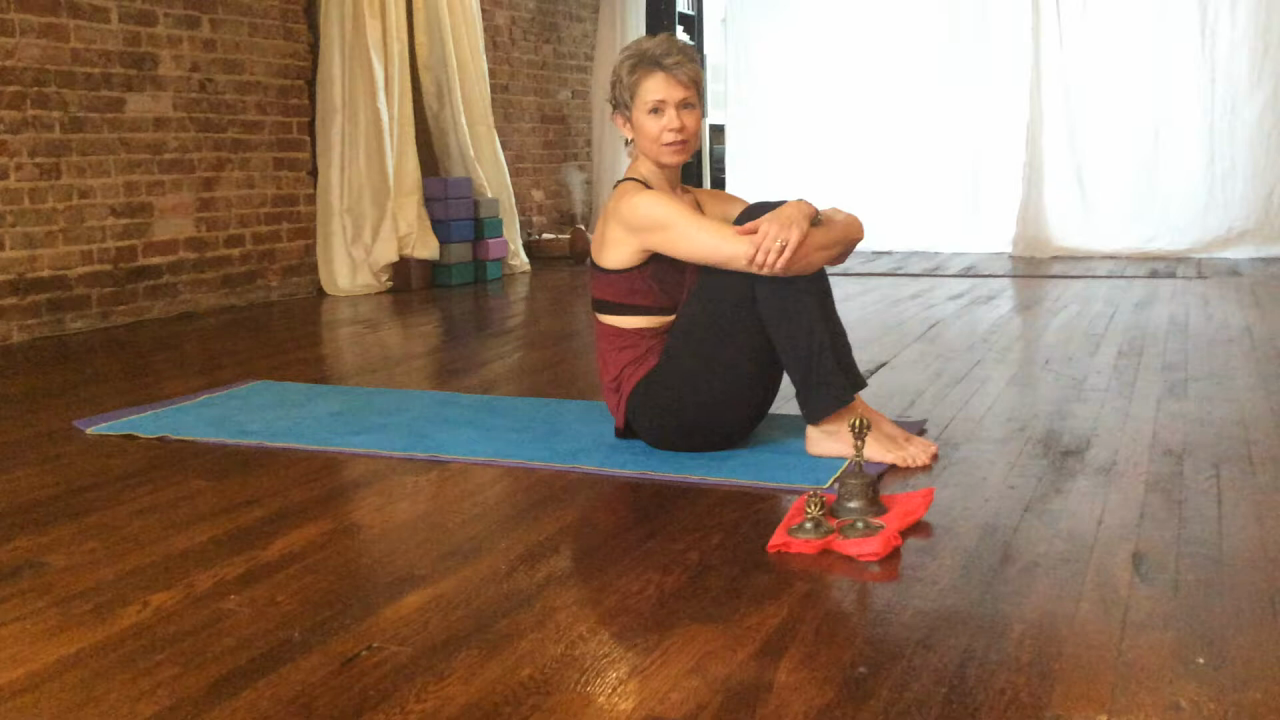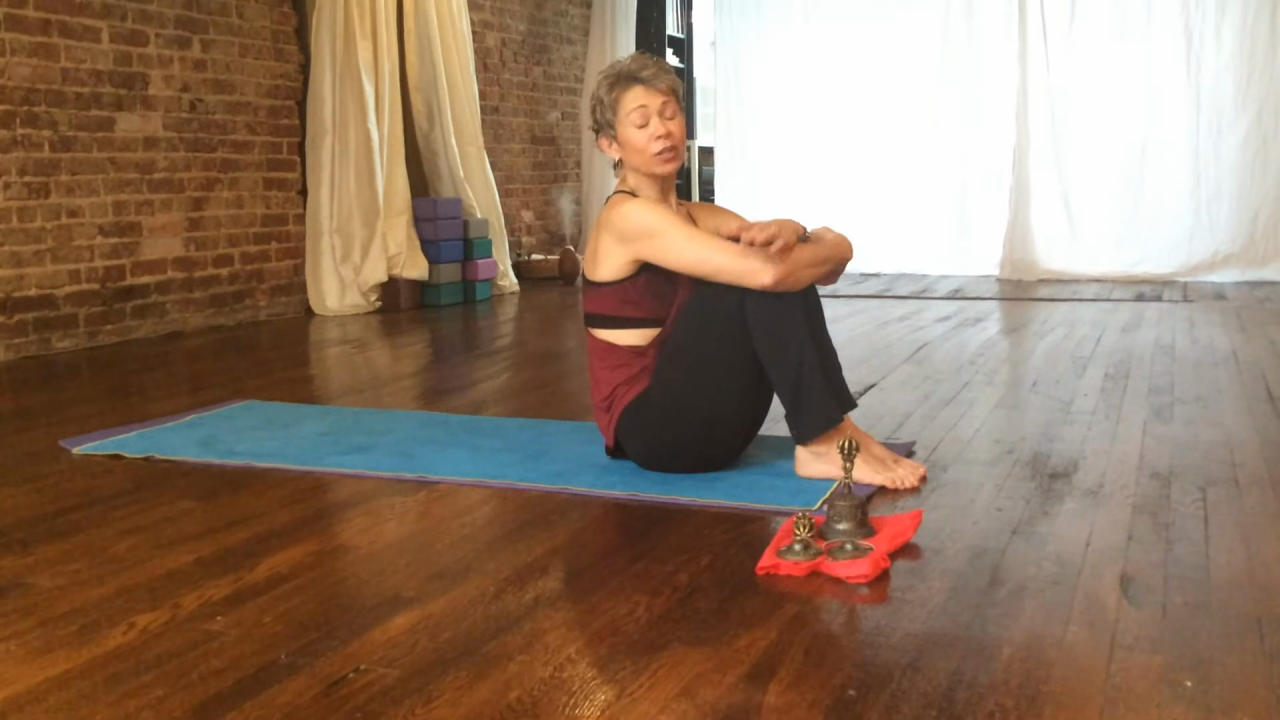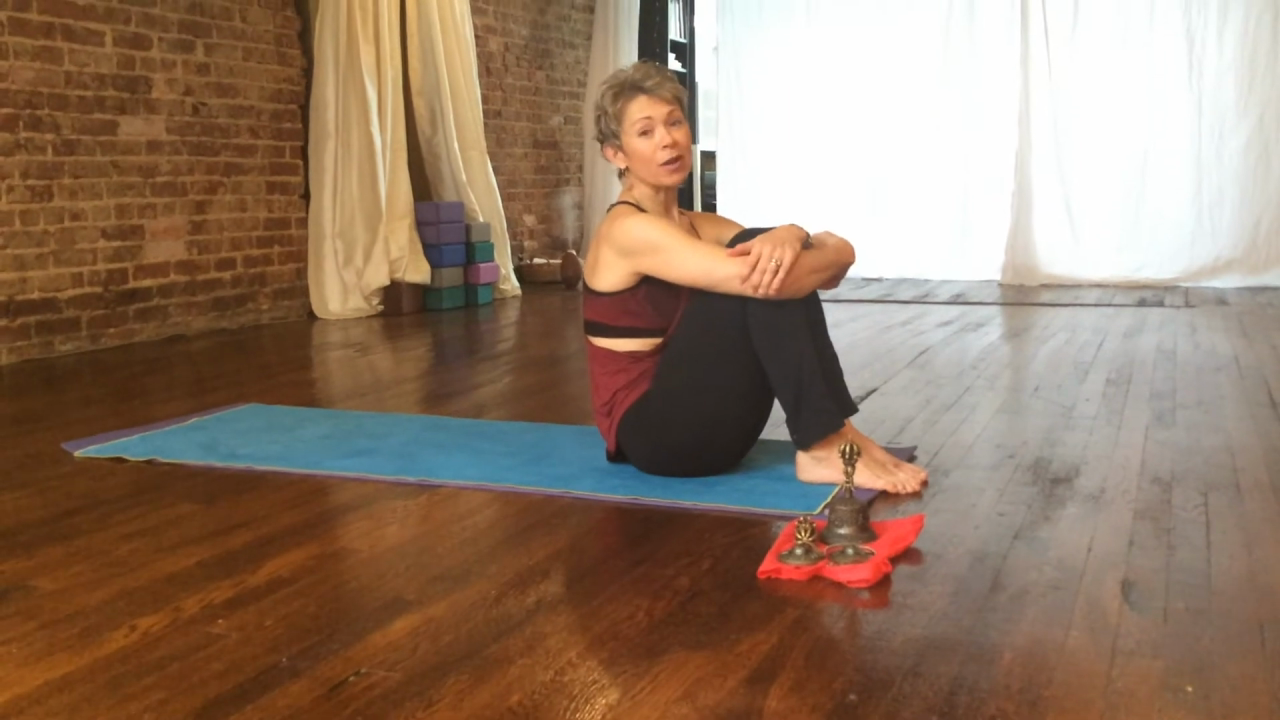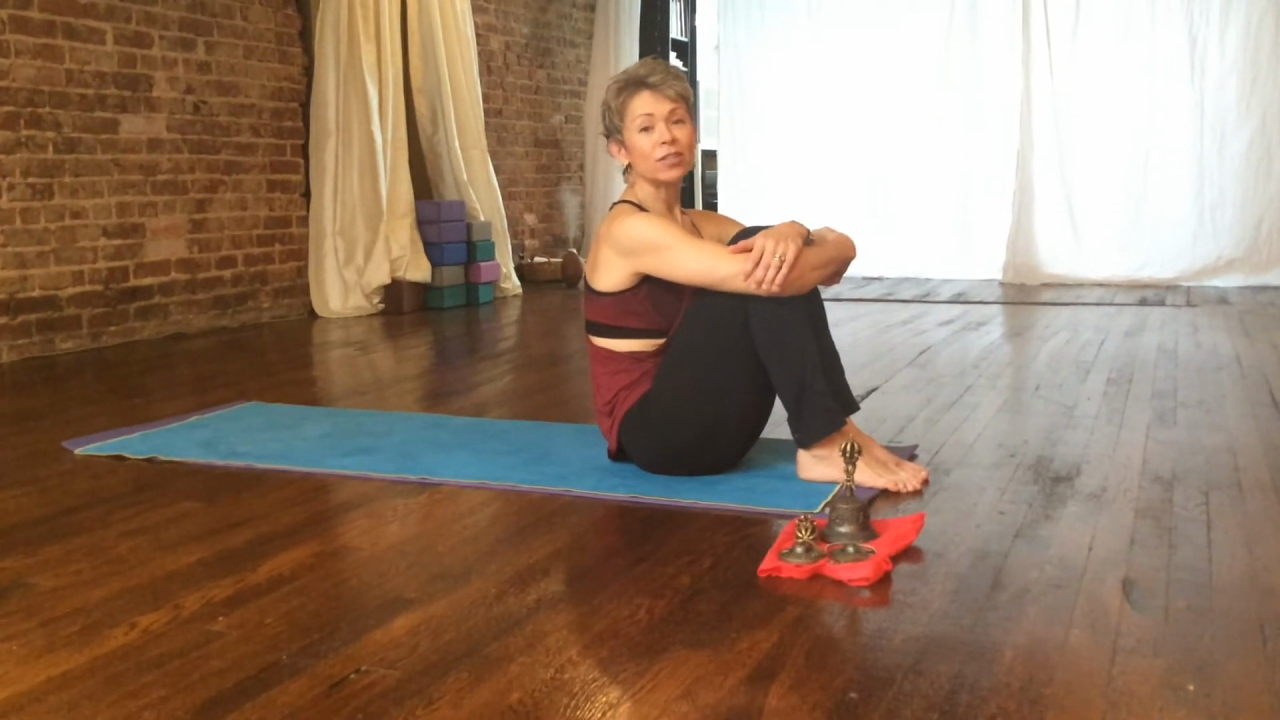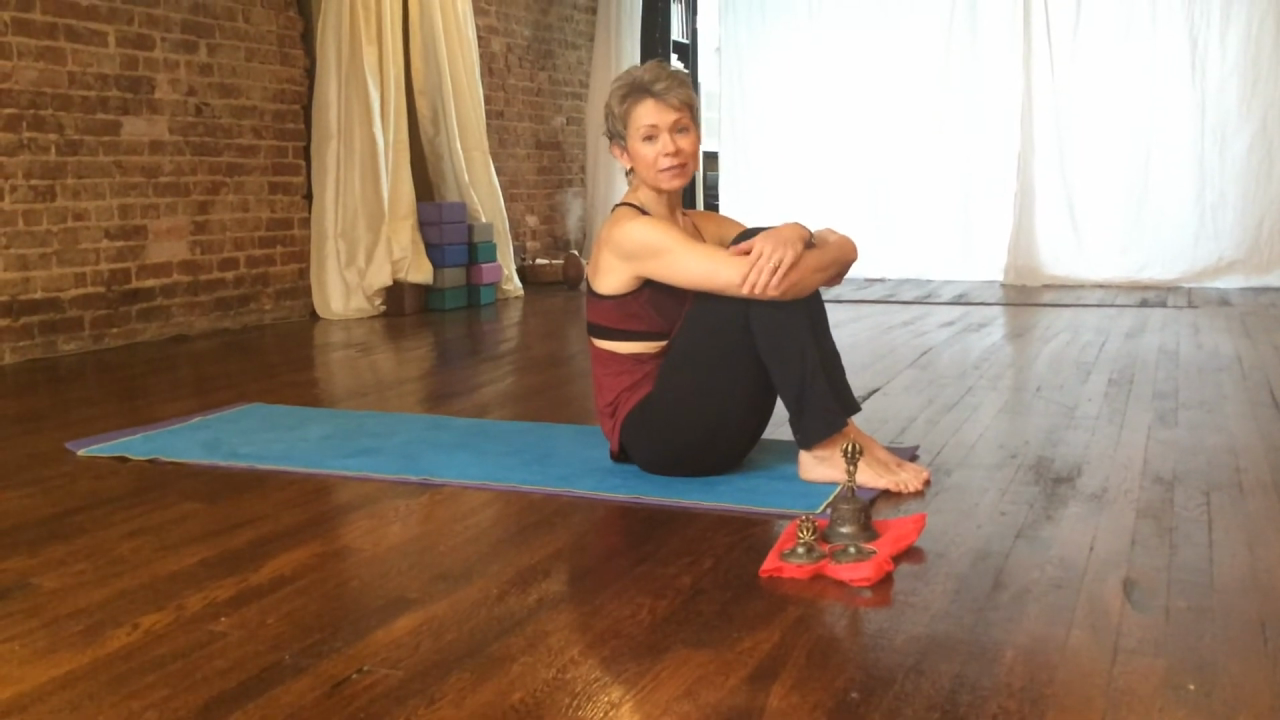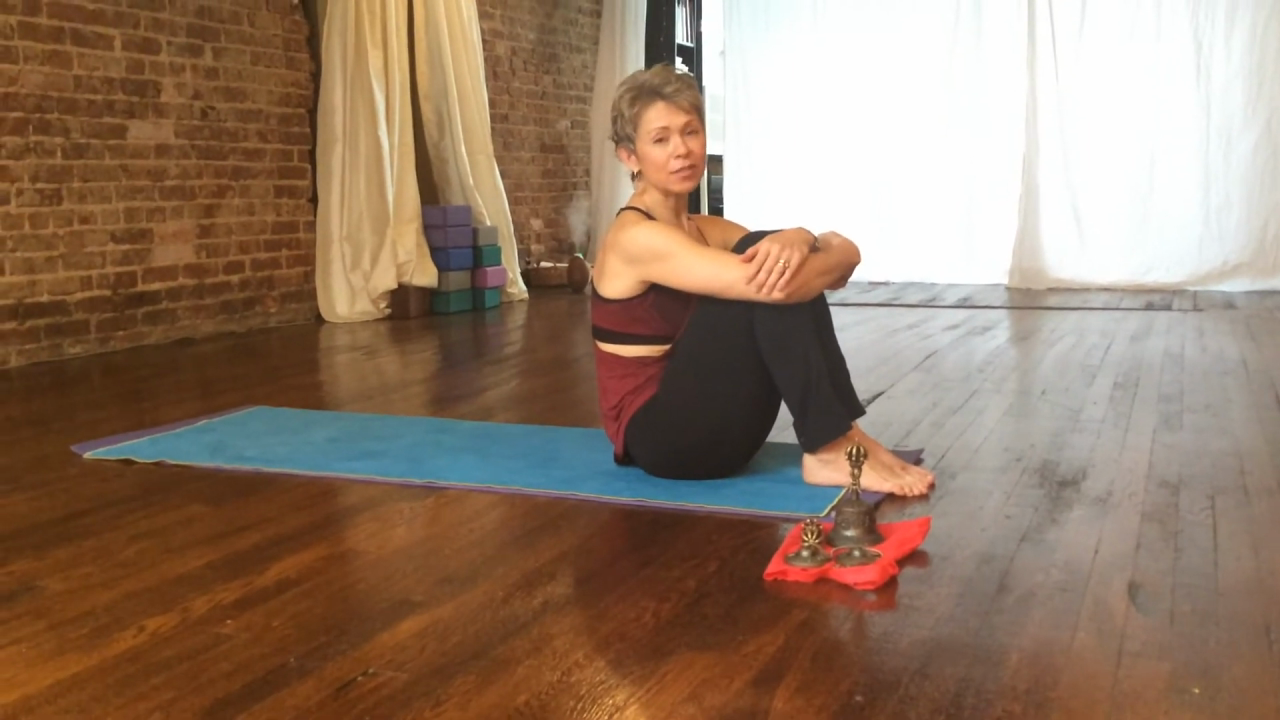
dt=0.7s
person 1, frame 1
left shoulder: (701, 203)
right shoulder: (637, 207)
right elbow: (763, 258)
left wrist: (800, 213)
right wrist: (846, 228)
left hip: (712, 401)
right hip: (660, 406)
left knee: (786, 248)
right knee: (771, 258)
left ankle: (843, 411)
right ankle: (833, 423)
person 1, frame 2
left shoulder: (698, 215)
right shoulder: (629, 217)
left elbow: (822, 269)
right elbow: (764, 271)
left wrist: (789, 230)
right wrist: (836, 246)
left hip: (702, 420)
right hip: (653, 427)
left knee: (785, 263)
right knee: (766, 268)
left ankle: (831, 431)
right ankle: (823, 444)
person 1, frame 3
left shoulder: (697, 226)
right shoulder: (629, 229)
left elbow: (822, 274)
right elbow: (759, 281)
left wrist: (793, 235)
right wrist: (838, 250)
left hip: (703, 425)
right hip: (653, 432)
left knee: (779, 267)
right knee: (765, 277)
left ankle: (834, 435)
right ankle: (824, 447)
person 1, frame 4
left shoulder: (700, 224)
right shoulder: (630, 229)
left elbow: (824, 271)
right elbow: (759, 279)
left wrist: (794, 233)
right wrist: (838, 245)
left hip: (703, 425)
right hip: (654, 431)
left knee: (780, 266)
right knee: (769, 277)
left ankle: (832, 435)
right ankle: (825, 446)
person 1, frame 5
left shoulder: (702, 225)
right shoulder: (631, 233)
left elbow: (805, 275)
right elbow: (768, 285)
left wrist: (796, 235)
right wrist: (839, 248)
left hip: (705, 425)
right hip: (656, 432)
left knee: (779, 267)
right knee: (767, 282)
left ankle: (835, 435)
right ankle: (827, 447)
person 1, frame 6
left shoulder: (706, 229)
right shoulder: (636, 237)
right elbow: (773, 286)
left wrist: (801, 239)
right wrist: (843, 252)
left hip: (710, 428)
right hip: (660, 435)
left knee: (788, 270)
right knee: (775, 281)
left ankle: (840, 438)
right ankle: (831, 450)
